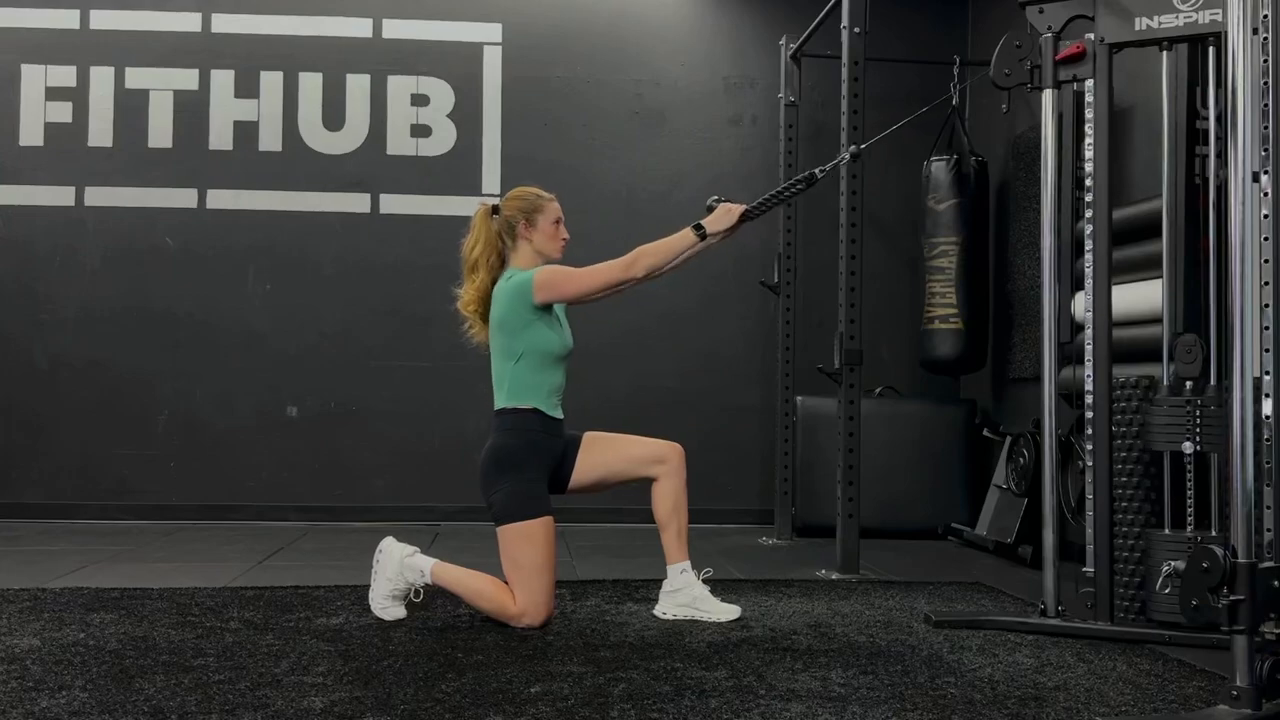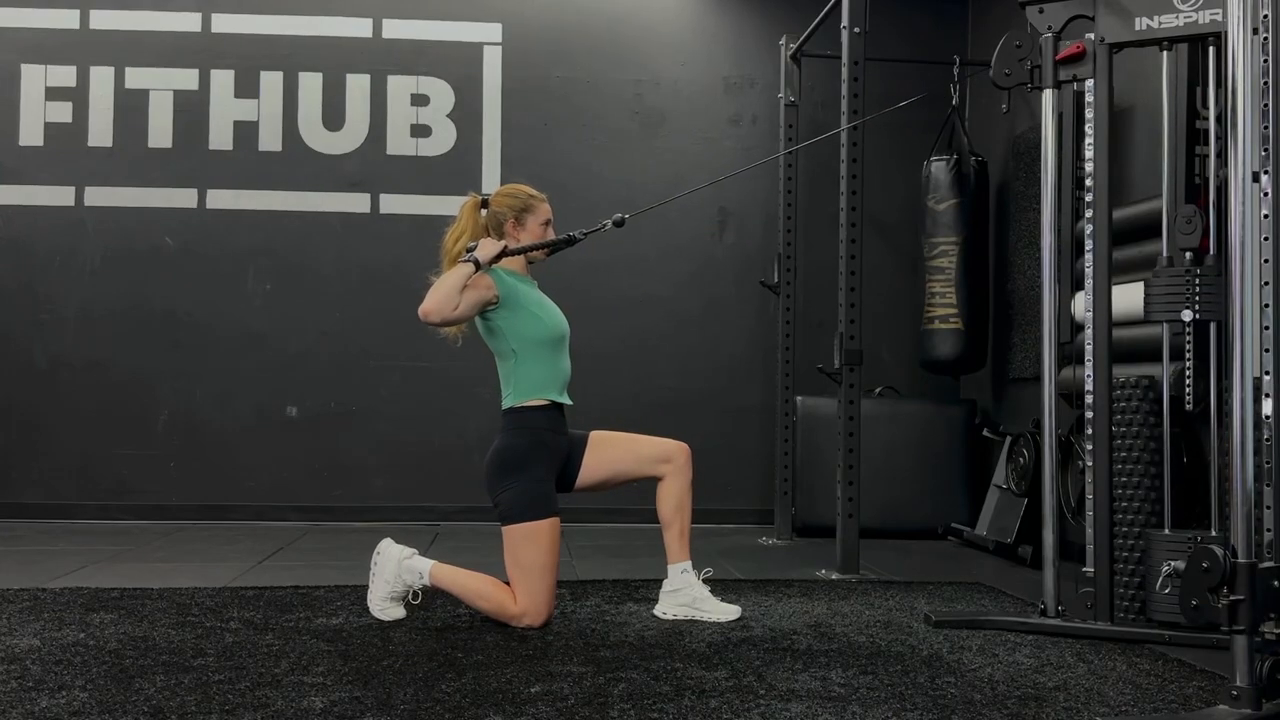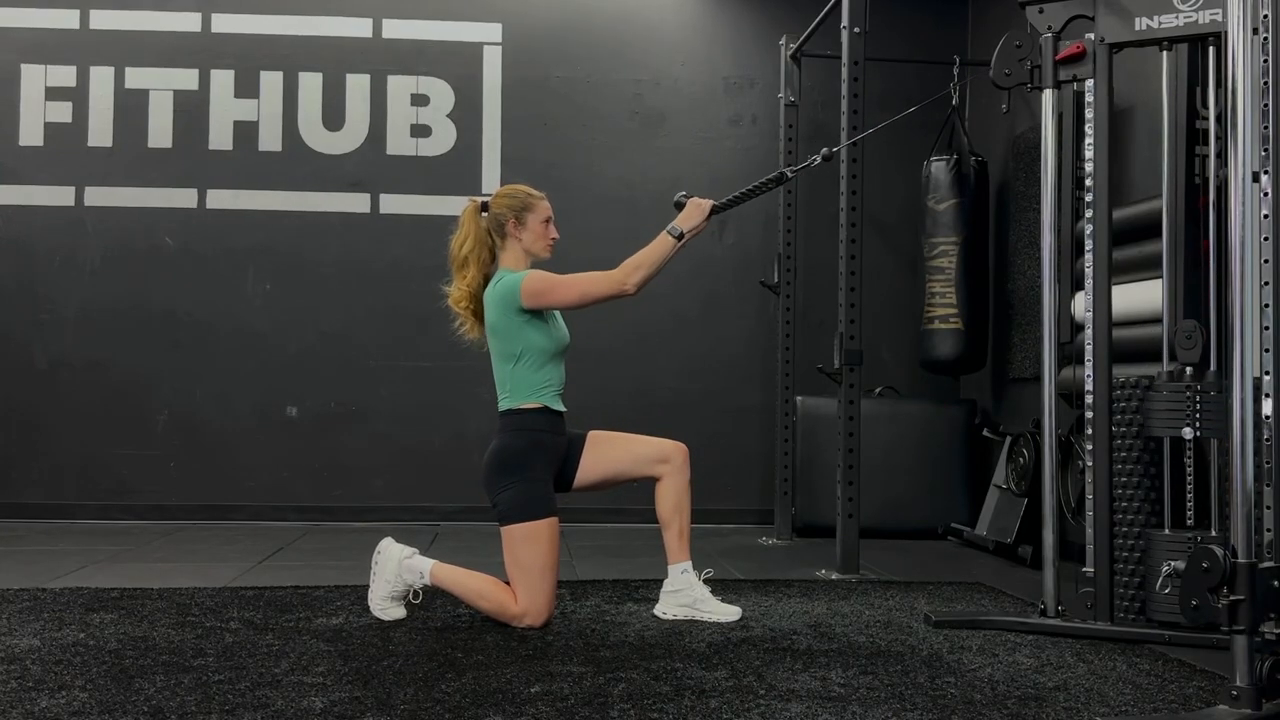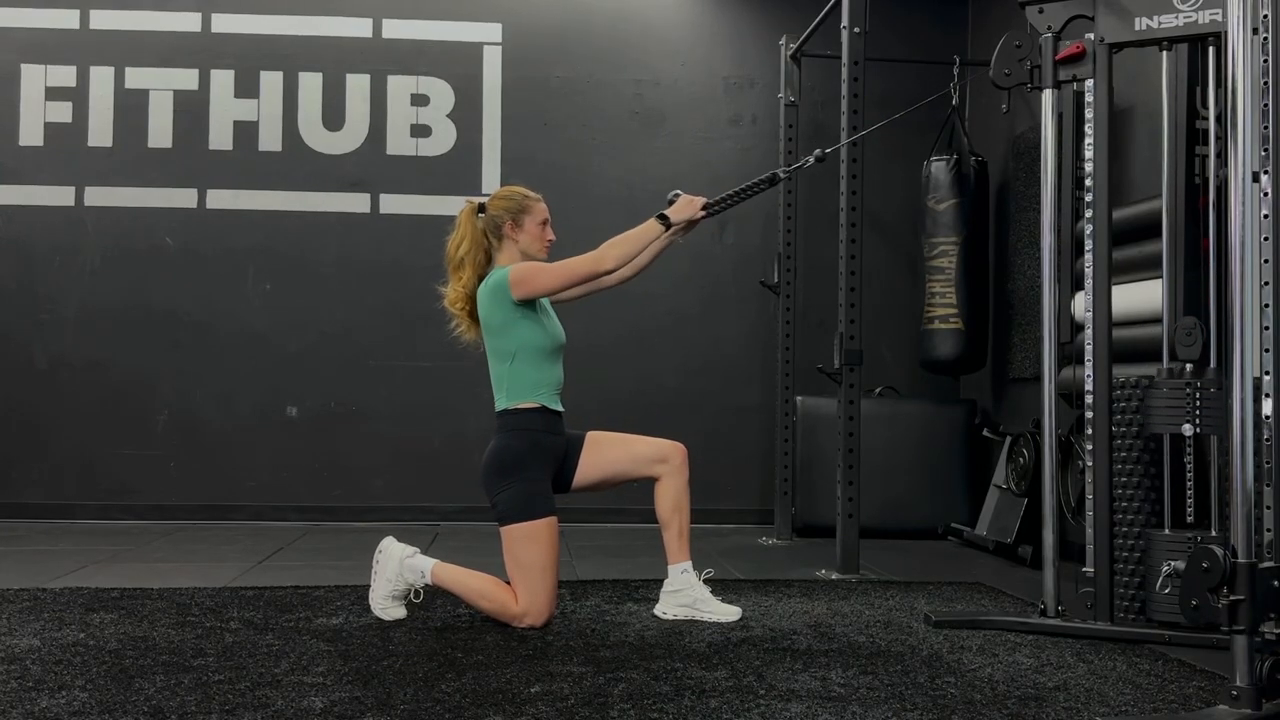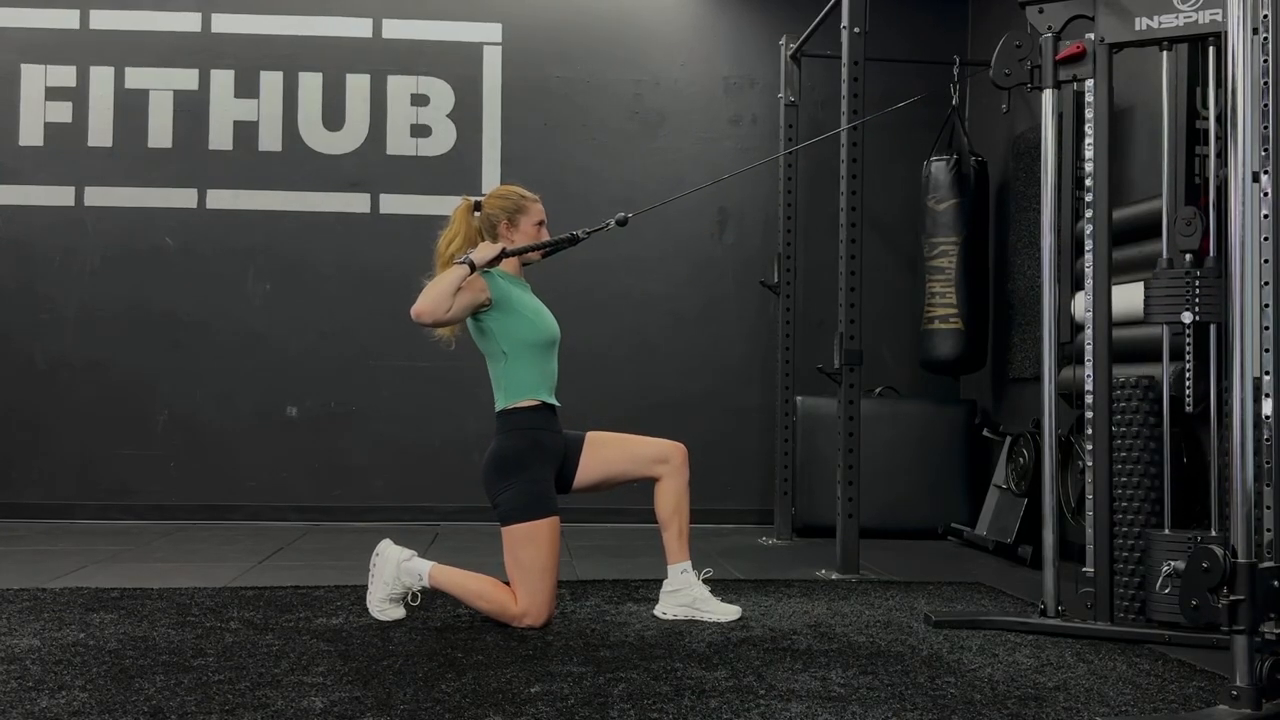
dt=1s
person 1, frame 1
left shoulder: (544, 286)
right shoulder: (524, 285)
left elbow: (634, 273)
right elbow: (629, 269)
left wrist: (706, 234)
right wrist: (705, 228)
left hip: (550, 444)
right hip: (516, 452)
left knee: (668, 457)
right knee: (530, 614)
left ankle: (679, 589)
right ankle: (412, 566)
person 1, frame 2
left shoulder: (520, 284)
right shoulder: (491, 284)
right elbow: (431, 311)
right wrist: (476, 258)
left hip: (555, 441)
right hip: (523, 449)
left knee: (675, 457)
right knee: (529, 614)
left ankle: (680, 590)
right ankle: (410, 567)
person 1, frame 3
left shoulder: (525, 288)
right shoulder: (515, 286)
left elbow: (622, 285)
right elbow: (621, 283)
left wrist: (680, 233)
right wrist: (679, 228)
left hip: (552, 442)
right hip: (522, 451)
left knee: (672, 457)
right knee: (530, 613)
left ankle: (680, 589)
right ankle: (411, 567)
person 1, frame 4
left shoulder: (529, 288)
right shoulder: (505, 282)
left elbow: (611, 275)
right elbow: (600, 262)
left wrist: (675, 228)
right wrist: (668, 217)
left hip: (551, 443)
right hip: (519, 451)
left knee: (670, 456)
right knee: (531, 613)
left ankle: (680, 590)
right ankle: (412, 566)
person 1, frame 5
left shoulder: (514, 286)
right shoulder: (485, 285)
right elbow: (424, 312)
left wrist: (498, 264)
right wrist: (471, 260)
left hip: (550, 441)
right hip: (519, 449)
left knee: (671, 457)
right knee: (530, 614)
left ankle: (680, 590)
right ankle: (408, 569)
